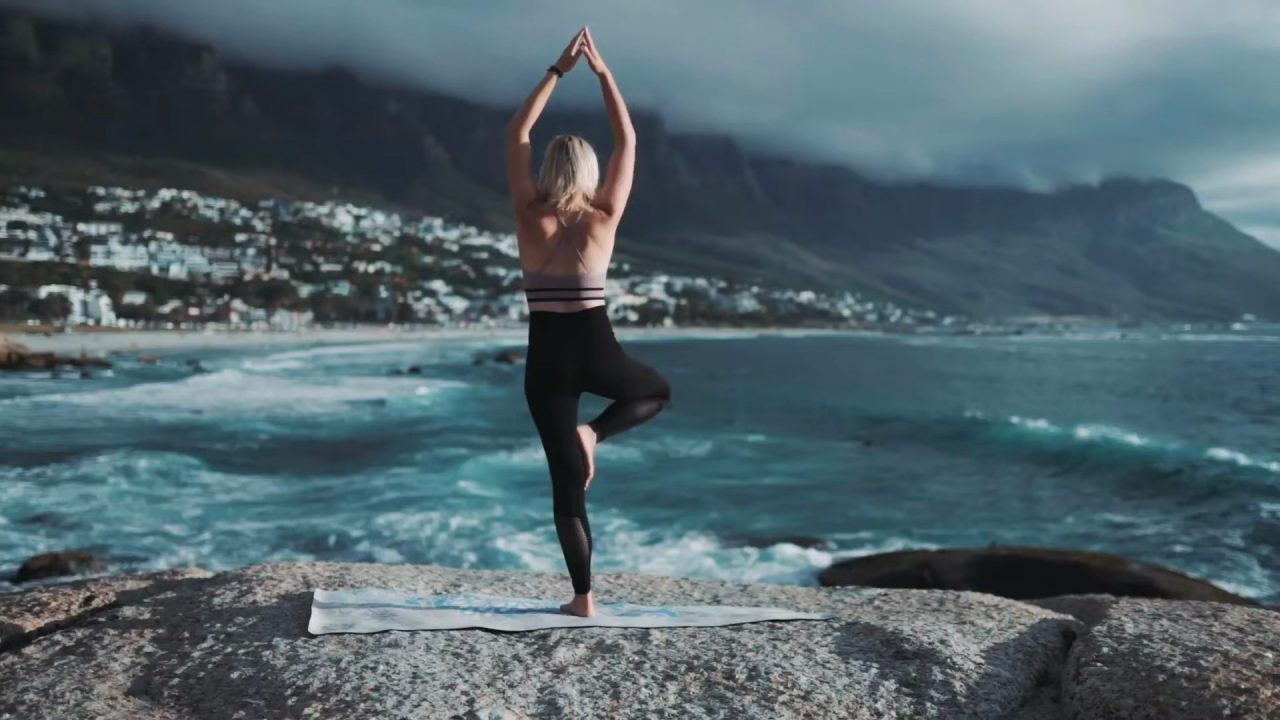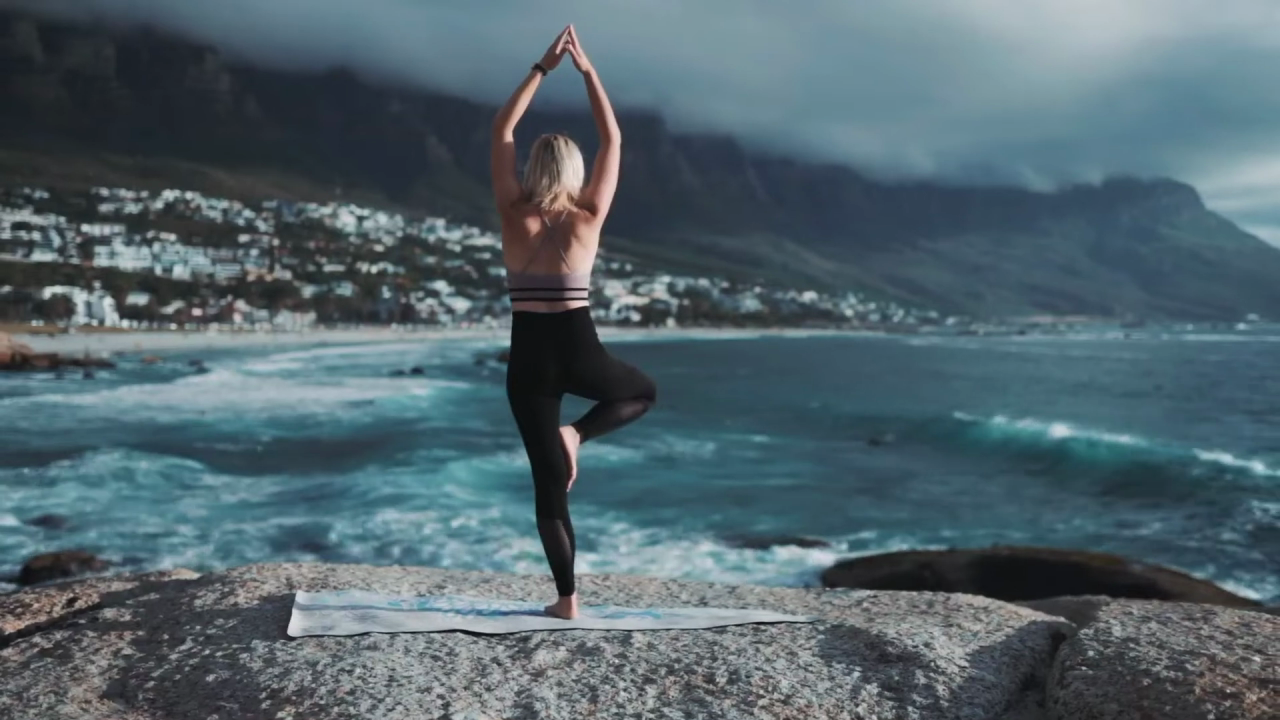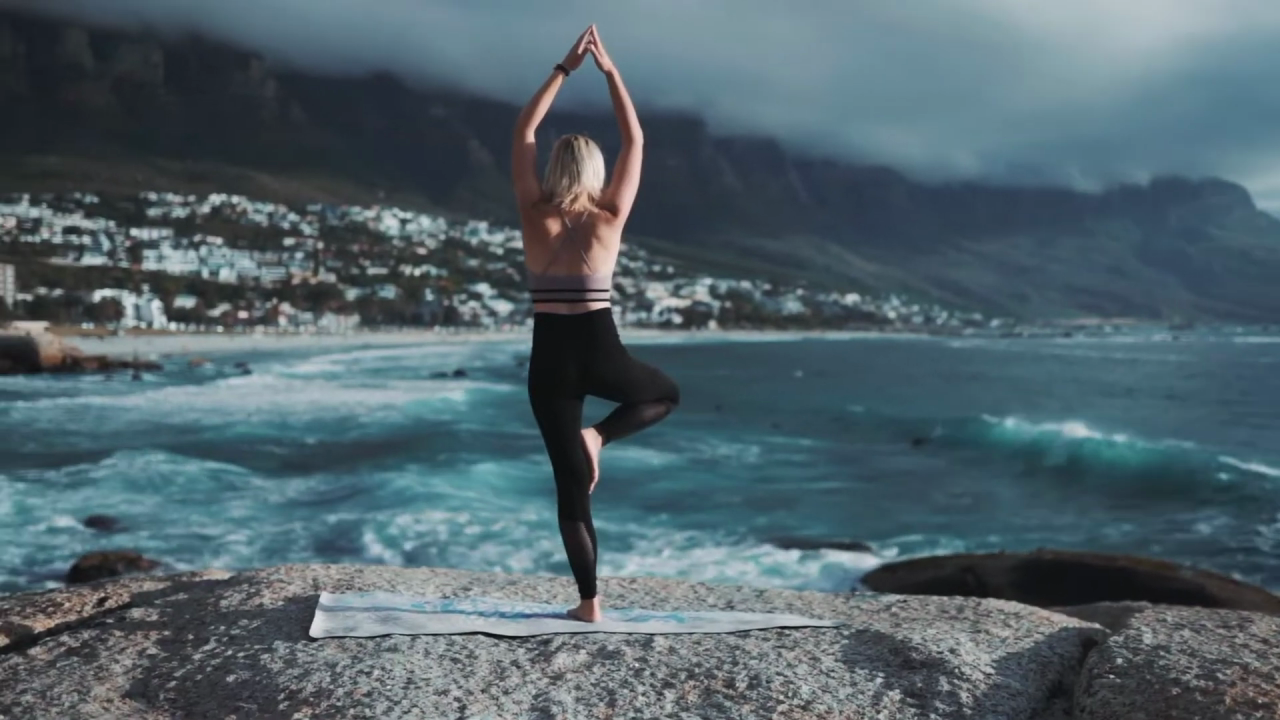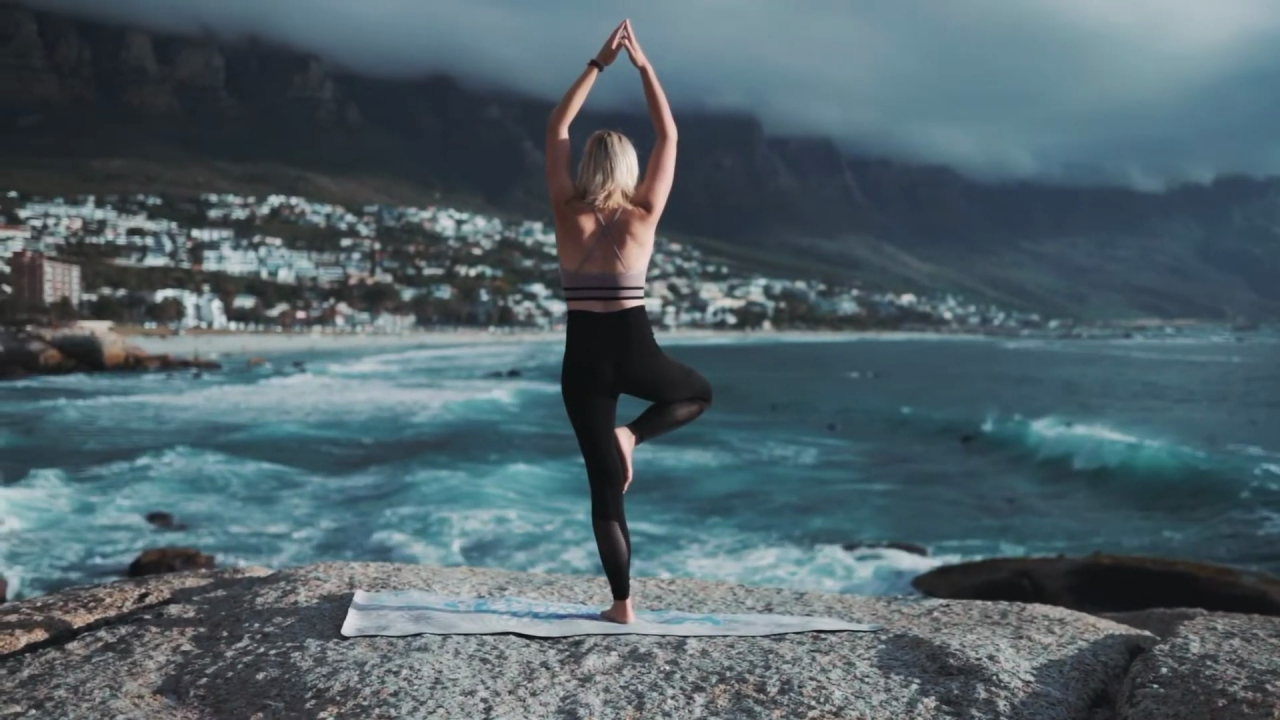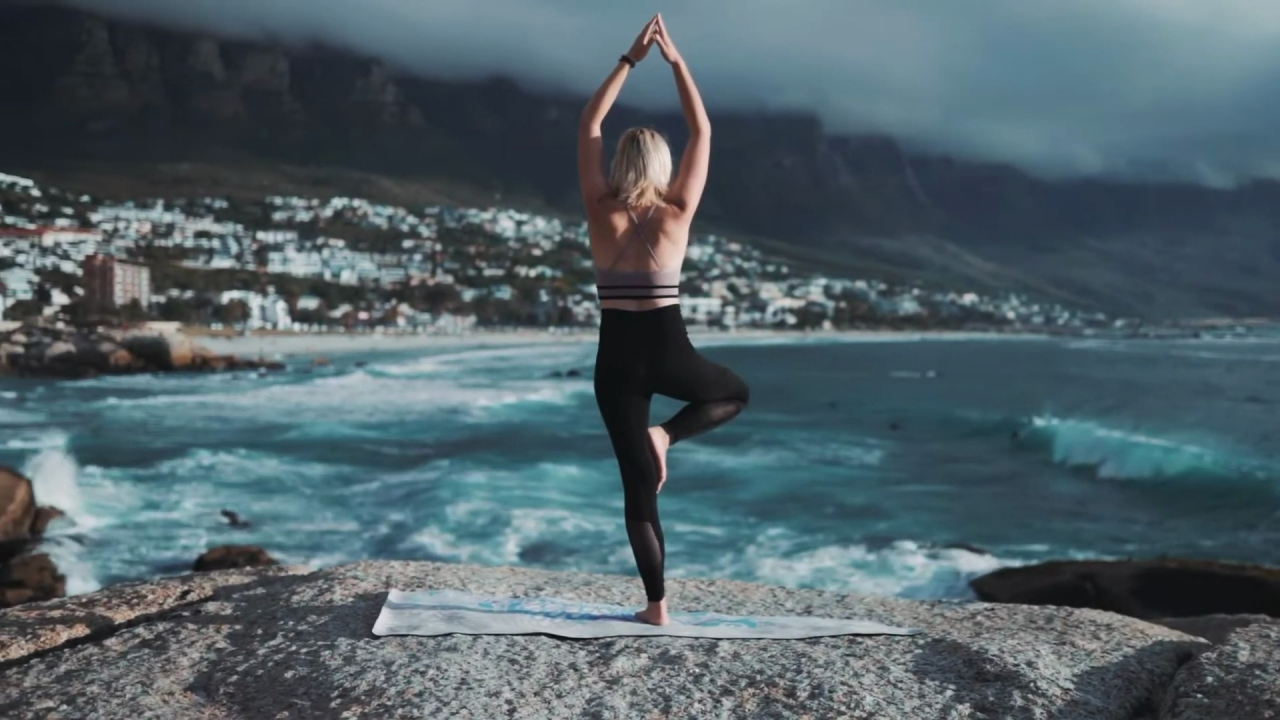
dt=0.7s
person 1, frame 1
left shoulder: (529, 216)
right shoulder: (604, 218)
left elbow: (517, 134)
right elbow: (627, 140)
left wrist: (558, 69)
right wrist: (601, 70)
left hip: (547, 359)
right hip: (596, 353)
left knee: (566, 483)
right knee: (657, 390)
left ankle: (583, 598)
right ankle: (594, 433)
person 1, frame 2
left shoulder: (513, 216)
right shoulder: (589, 218)
left elbow: (502, 132)
right elbow: (612, 138)
left wrist: (543, 67)
right wrist: (585, 69)
left hip: (528, 359)
right hip: (579, 353)
left knee: (549, 485)
right knee: (644, 391)
left ankle: (566, 600)
right ankle: (577, 433)
person 1, frame 3
left shoulder: (534, 216)
right shoulder: (609, 218)
left elbow: (523, 133)
right elbow: (635, 139)
left wrist: (564, 68)
right wrist: (608, 68)
left hip: (550, 361)
right hip: (600, 354)
left knee: (570, 487)
right knee: (666, 393)
left ankle: (589, 604)
right ankle: (599, 436)
person 1, frame 4
left shoulder: (568, 214)
right shoulder: (643, 216)
left elbow: (557, 129)
right elbow: (669, 135)
left wrist: (598, 63)
right wrist: (642, 64)
left hip: (583, 360)
right hip: (634, 353)
left knee: (604, 488)
right knee: (700, 392)
left ankle: (622, 605)
right ankle: (633, 435)
person 1, frame 5
left shoulder: (600, 213)
right shoulder: (677, 214)
left elbow: (588, 126)
right elbow: (702, 131)
left wrist: (630, 59)
right wrist: (675, 59)
left hip: (617, 358)
right hip: (668, 352)
left knee: (638, 489)
right knee: (735, 393)
left ankle: (656, 607)
right ankle: (667, 435)
